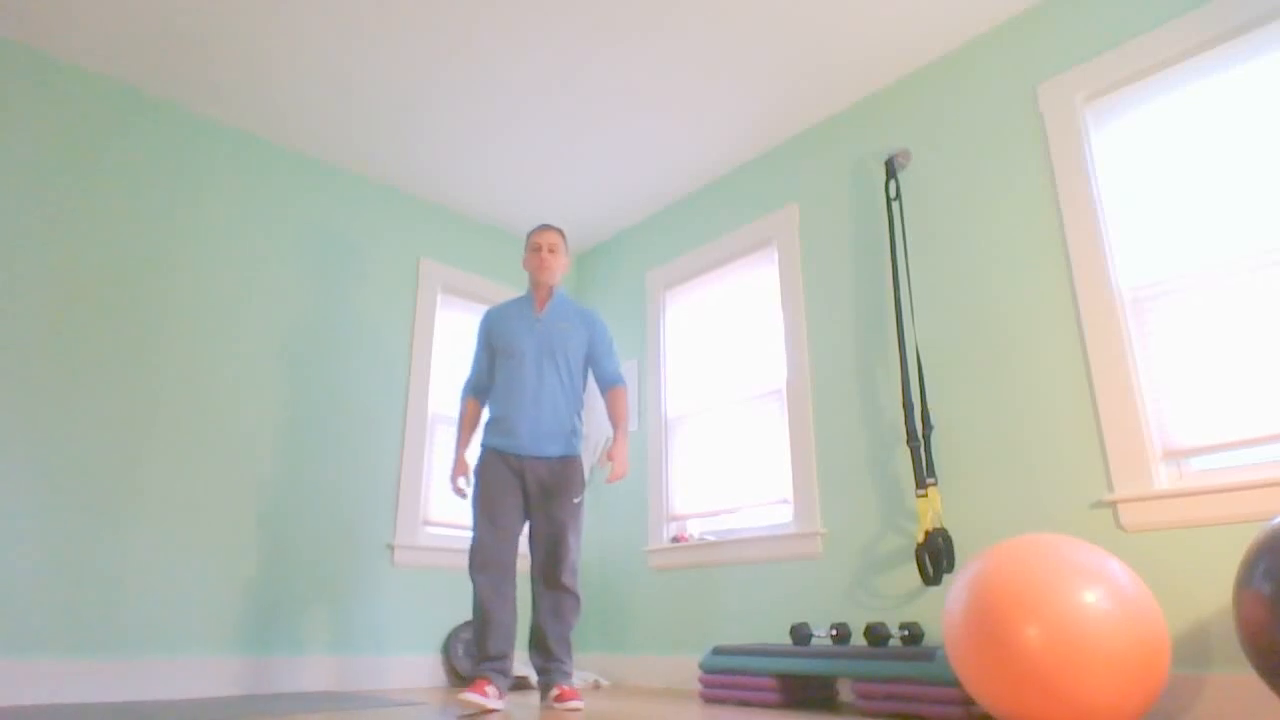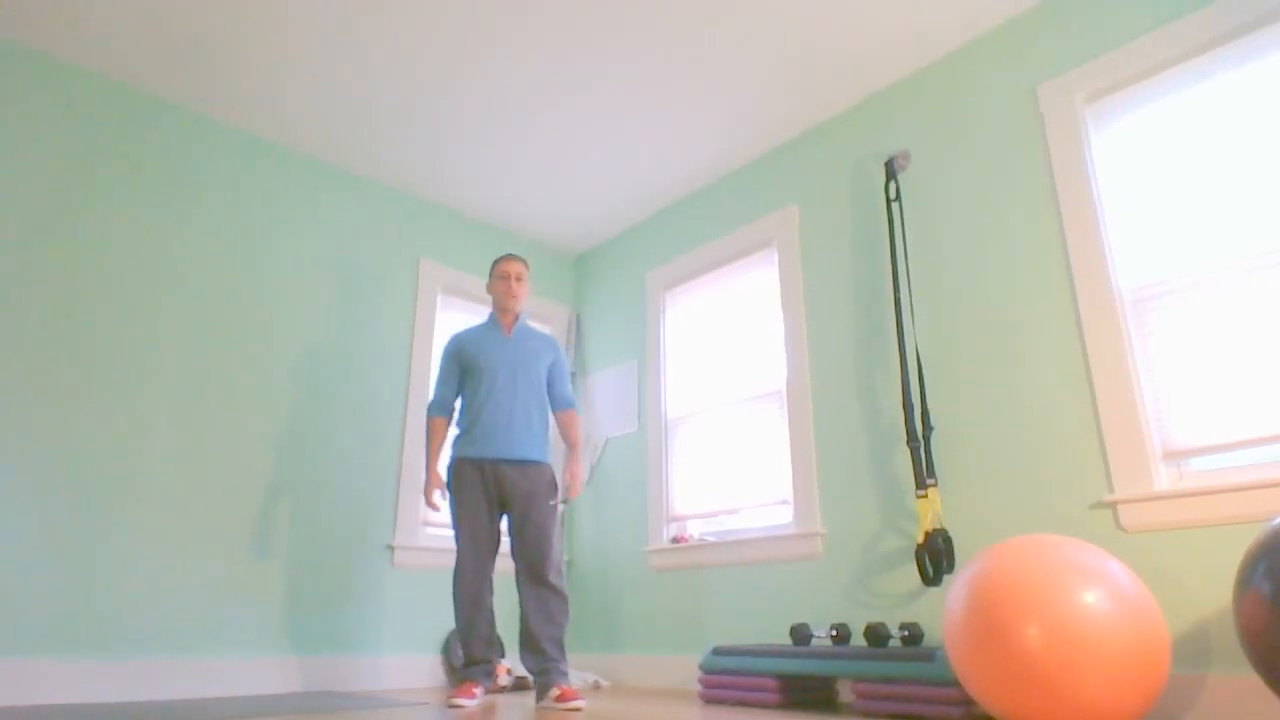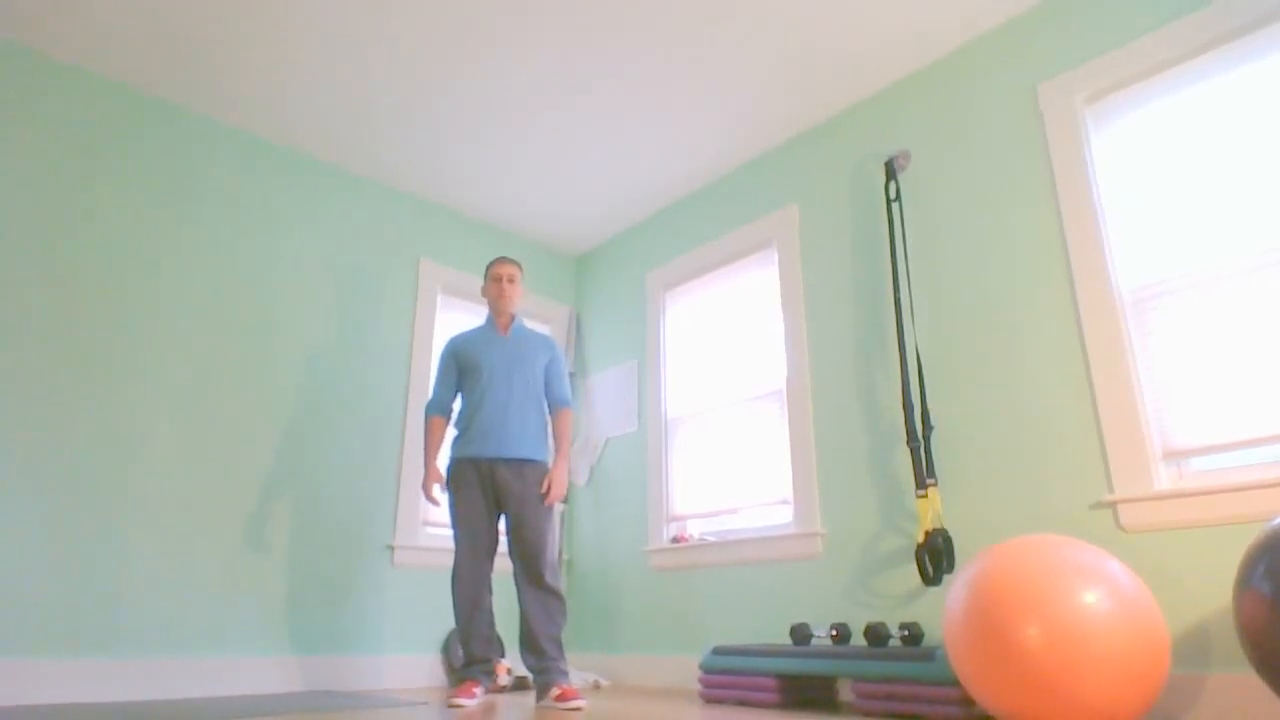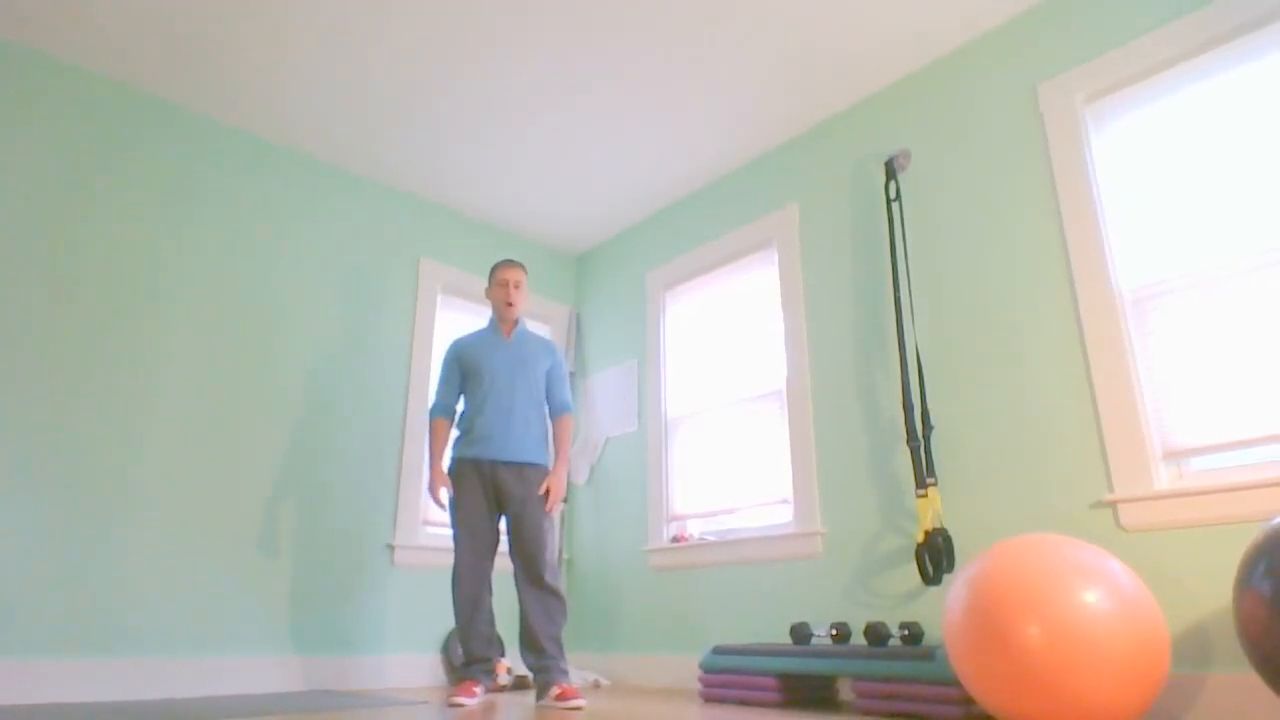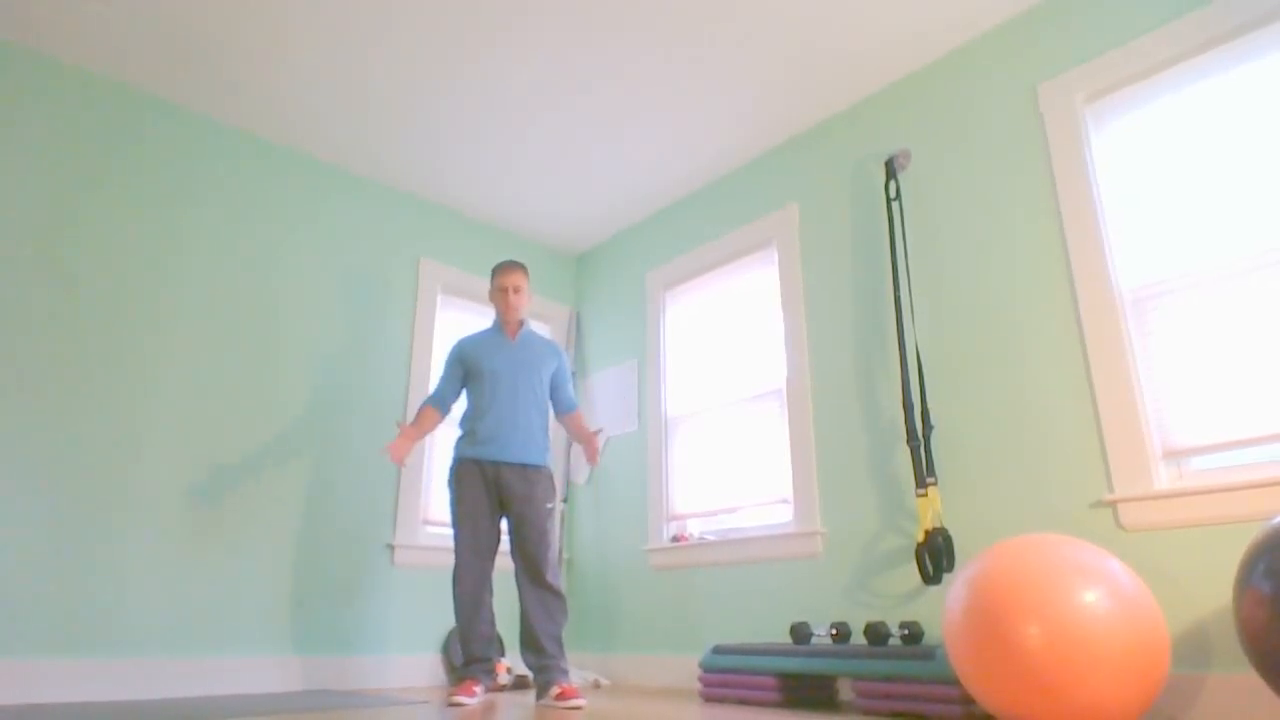
dt=1s
person 1, frame 1
left shoulder: (587, 322)
right shoulder: (496, 319)
left elbow: (612, 381)
right elbow: (476, 389)
left wrist: (620, 437)
right wrist: (460, 451)
left hip: (560, 460)
right hip: (499, 456)
left knee: (557, 569)
right knee: (490, 558)
left ankle: (556, 677)
right ankle: (492, 675)
person 1, frame 2
left shoulder: (547, 346)
right shoulder: (462, 343)
left elbow: (564, 404)
right elbow: (440, 407)
left wrist: (575, 456)
right wrist: (432, 467)
left hip: (532, 467)
right hip: (472, 466)
left knee: (542, 569)
right knee: (473, 569)
left ankle: (551, 677)
right ankle: (478, 674)
person 1, frame 3
left shoulder: (545, 346)
right shoulder: (460, 345)
left elbow: (561, 405)
right elbow: (439, 406)
left wrist: (561, 463)
right wrist: (430, 463)
left hip: (528, 465)
right hip: (470, 465)
left knee: (539, 567)
right knee: (471, 568)
left ankle: (551, 676)
right ankle: (477, 673)
person 1, frame 4
left shoulder: (546, 351)
right shoulder: (463, 348)
left elbow: (562, 411)
right elbow: (442, 410)
left wrist: (560, 468)
right wrist: (436, 466)
left hip: (529, 469)
right hip: (471, 467)
left knee: (539, 569)
right knee: (471, 569)
left ankle: (551, 676)
right ankle: (477, 673)
person 1, frame 5
left shoulder: (551, 352)
right shoulder: (467, 348)
left elbow: (566, 407)
right elbow: (440, 401)
left wrist: (584, 437)
right wrist: (411, 435)
left hip: (531, 469)
right hip: (473, 467)
left knee: (540, 569)
right knee: (471, 569)
left ankle: (551, 675)
right ankle: (476, 672)
